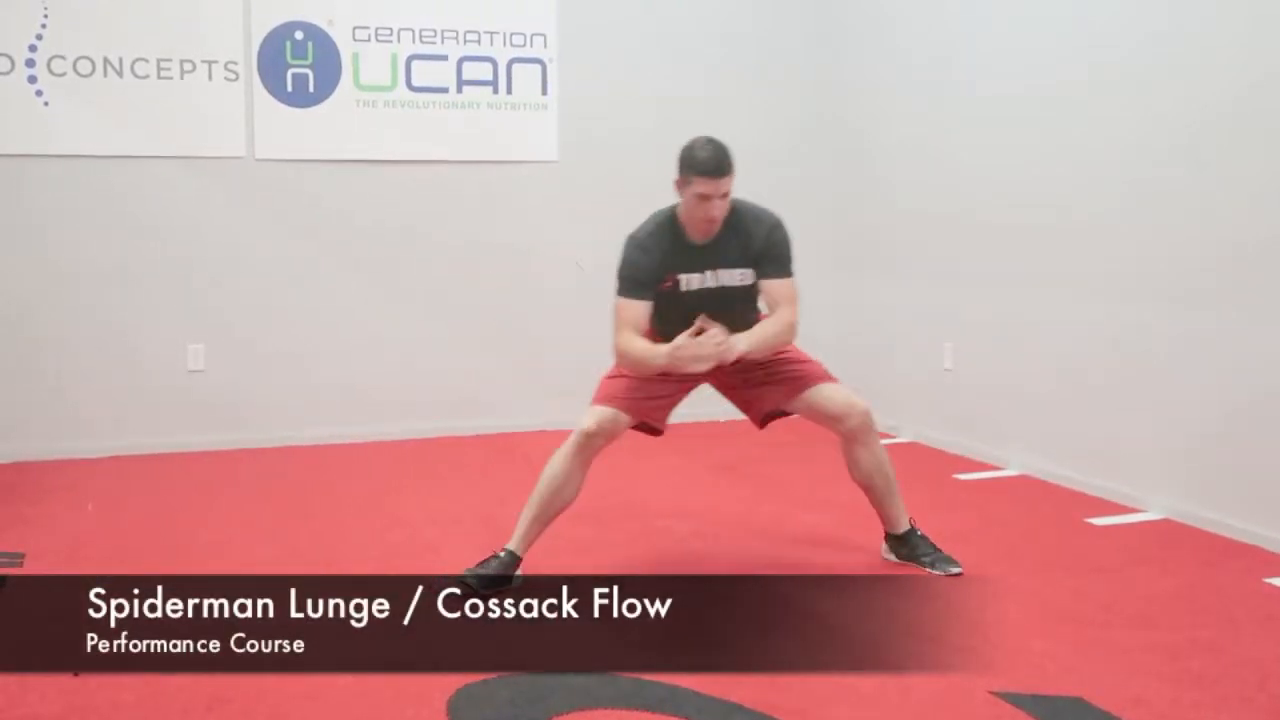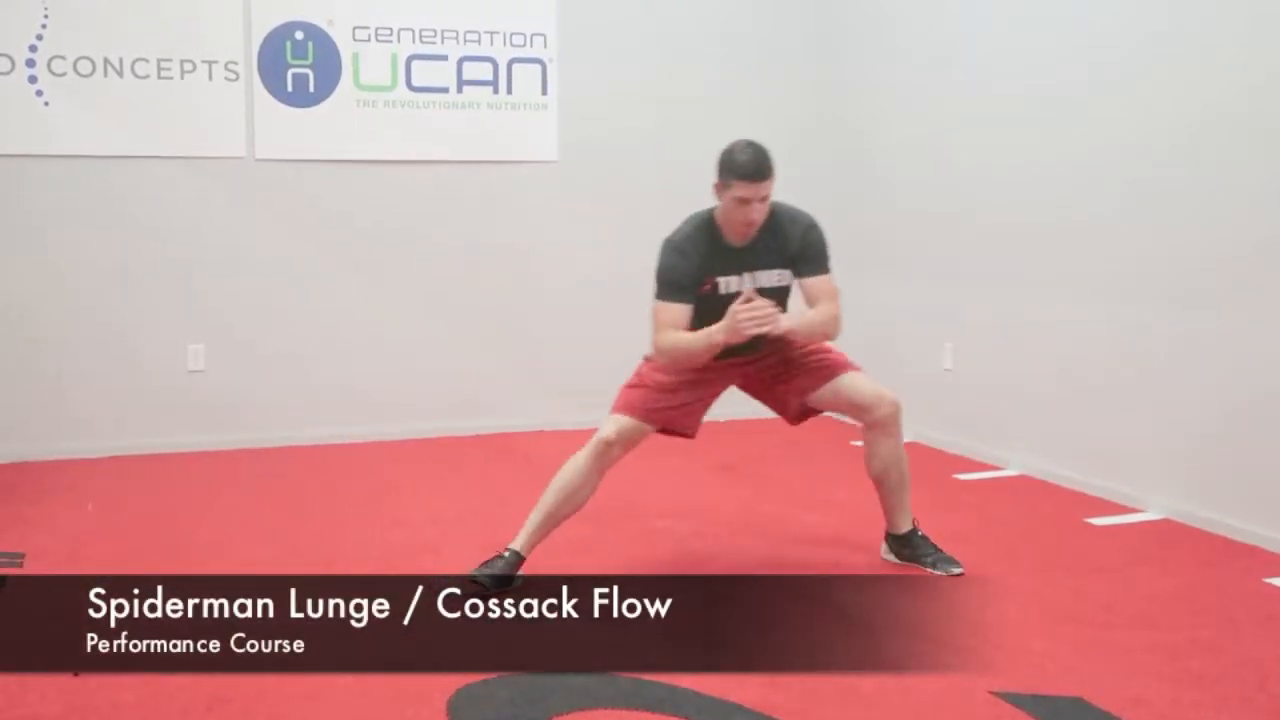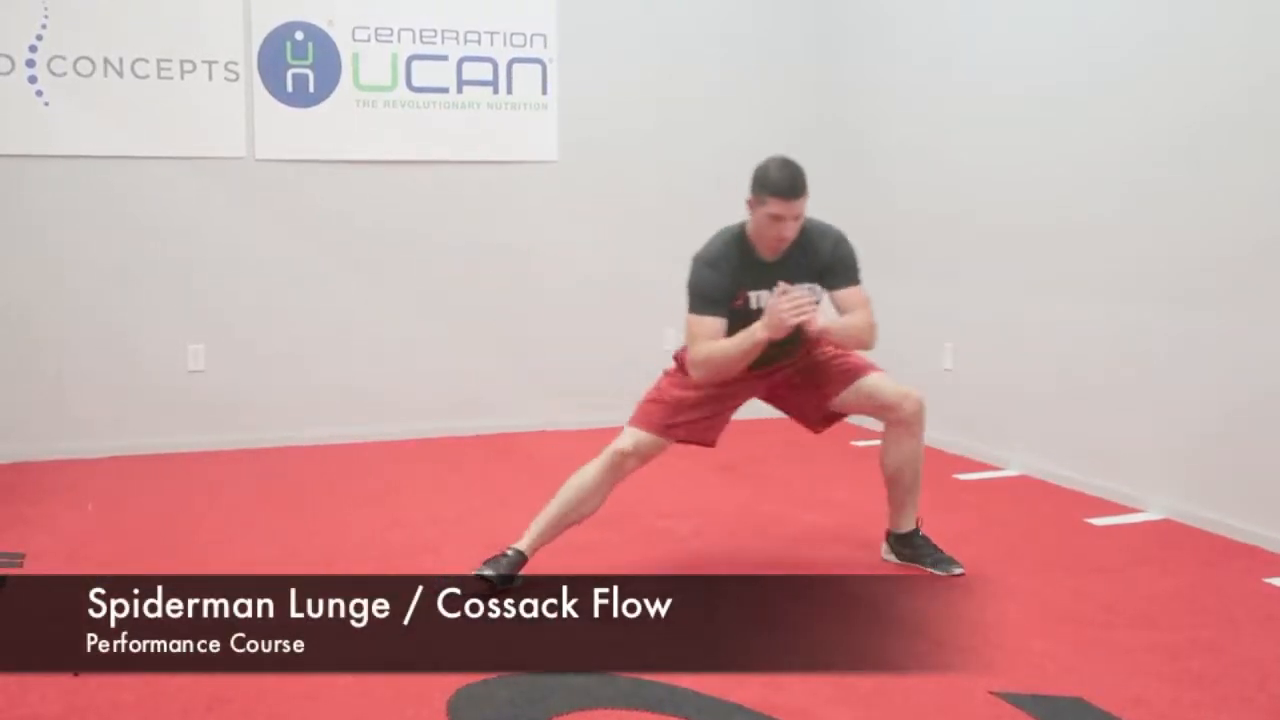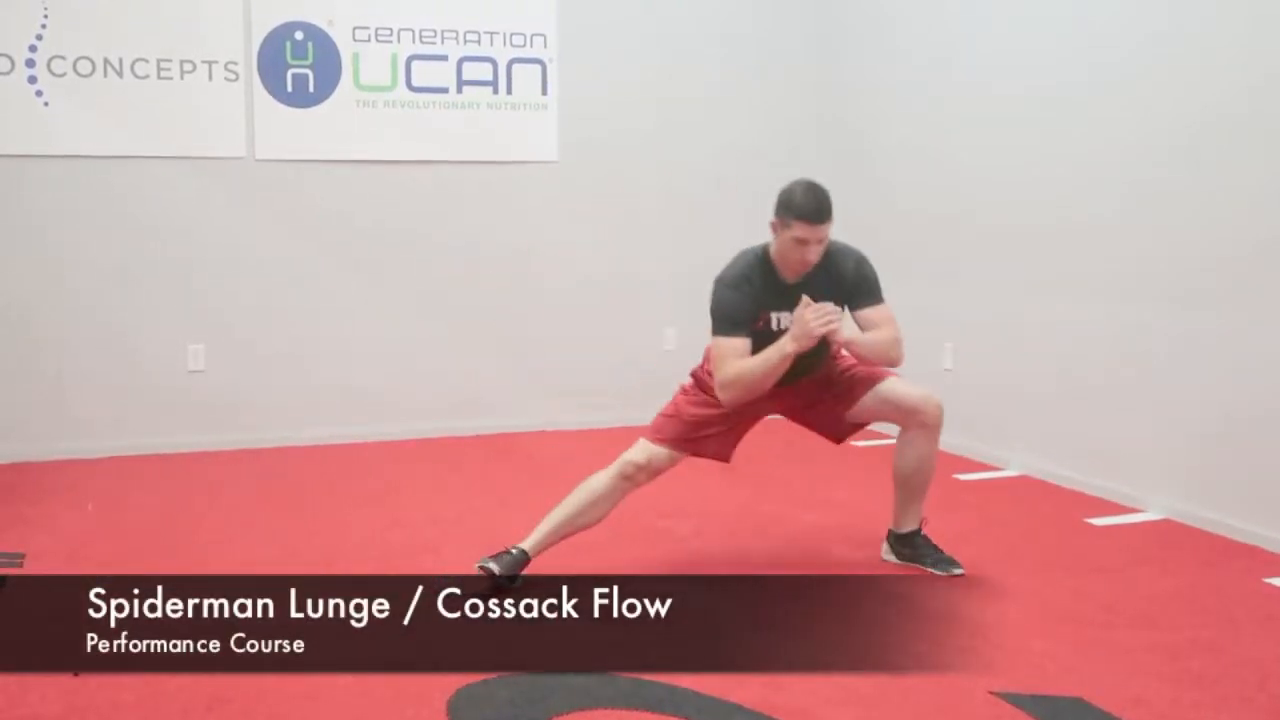
dt=0.1s
person 1, frame 1
left shoulder: (762, 230)
right shoulder: (645, 244)
left elbow: (784, 321)
right elbow: (627, 343)
left wrist: (738, 344)
right wrist: (672, 357)
left hip: (749, 344)
right hip: (664, 349)
left knee: (854, 415)
right knee: (589, 433)
left ankle: (902, 536)
right ankle: (512, 557)
person 1, frame 2
left shoulder: (800, 230)
right shoulder: (684, 246)
left elbow: (828, 318)
right elbow: (666, 348)
left wrist: (780, 322)
right wrist: (731, 327)
left hip: (775, 345)
right hip: (692, 353)
left knee: (882, 407)
right knee: (608, 441)
left ankle: (902, 536)
right ankle: (514, 555)
person 1, frame 3
left shoulder: (829, 246)
right shoulder: (715, 261)
left elbow: (863, 331)
right elbow: (700, 365)
left wrist: (817, 322)
right wrist: (766, 328)
left hip: (800, 356)
right hip: (717, 363)
left knee: (906, 406)
right knee: (624, 452)
left ankle: (904, 536)
right ankle: (519, 554)
person 1, frame 4
left shoulder: (849, 267)
right shoulder: (737, 281)
left elbow: (892, 350)
right elbow: (730, 388)
left wrist: (846, 333)
right wrist: (793, 342)
left hip: (818, 374)
right hip: (735, 383)
left knee: (925, 409)
right knee: (636, 466)
left ankle: (904, 537)
right ankle: (521, 554)
